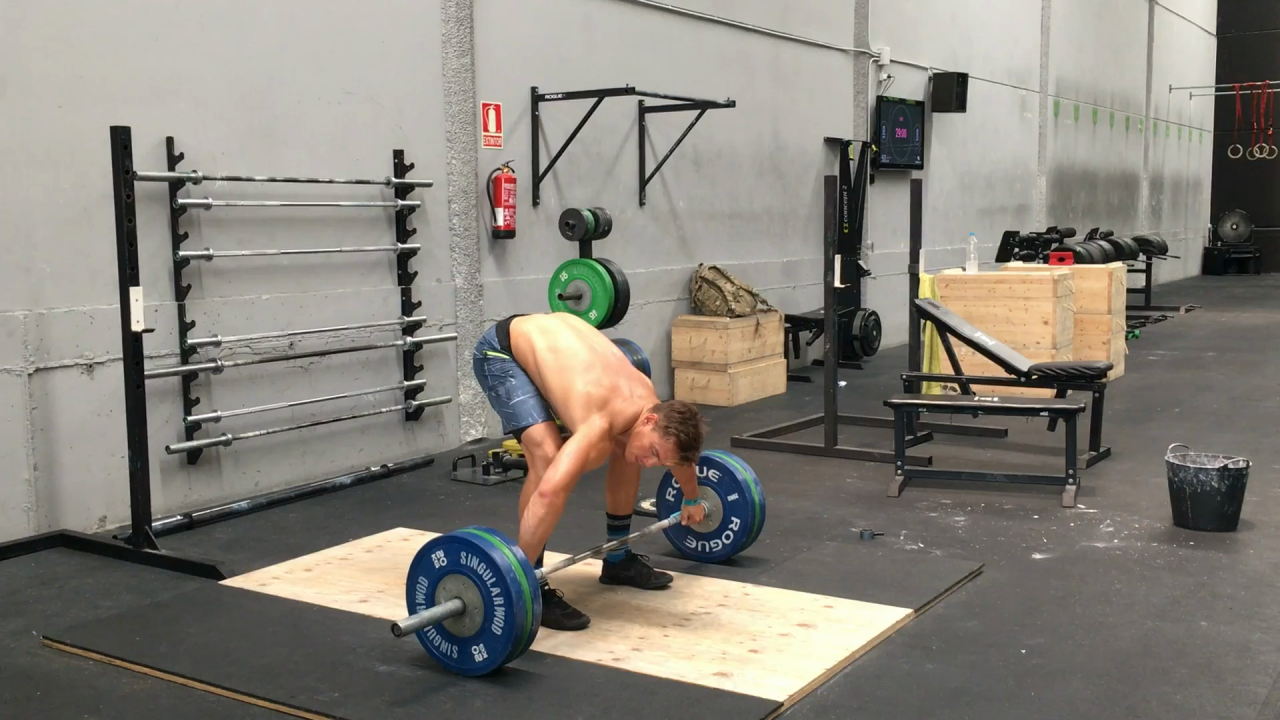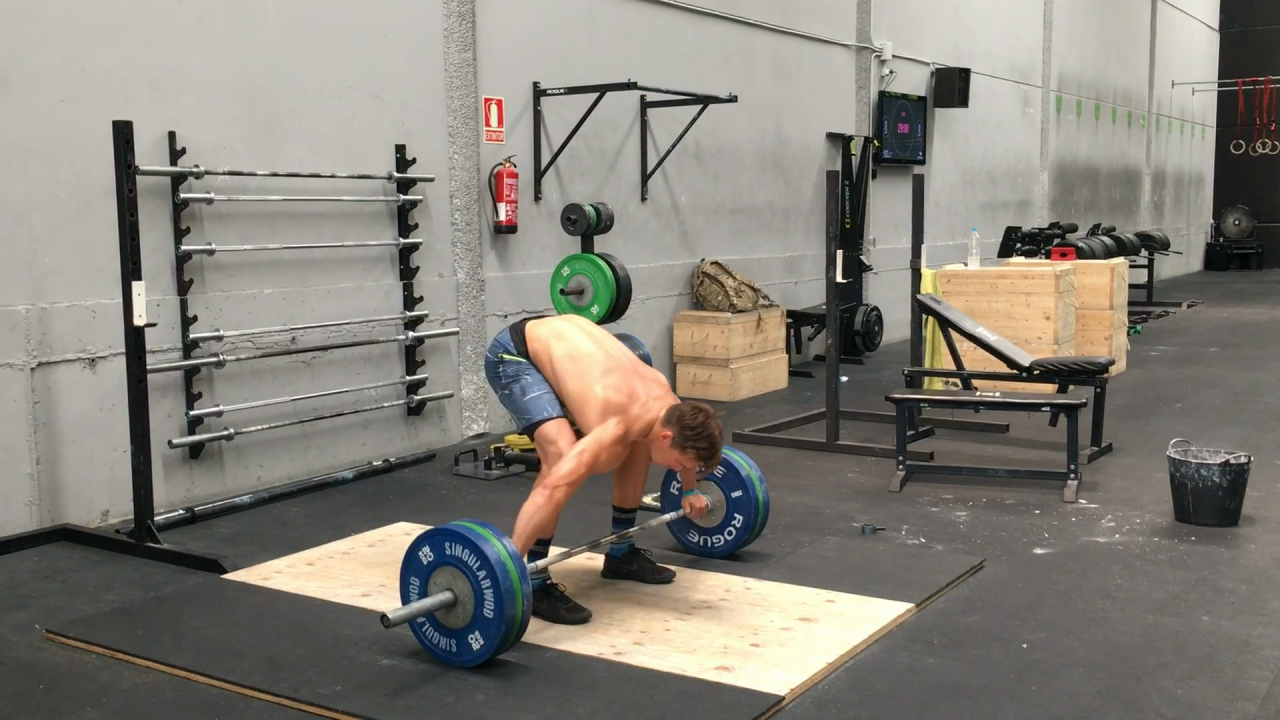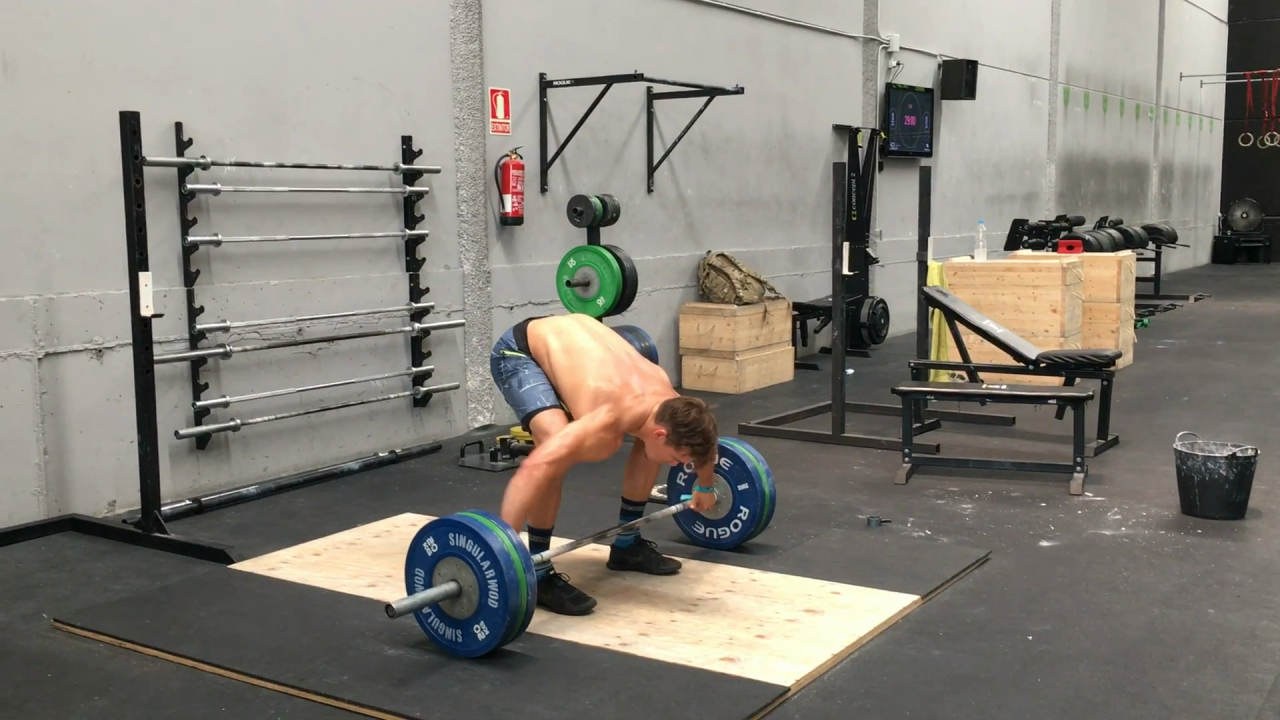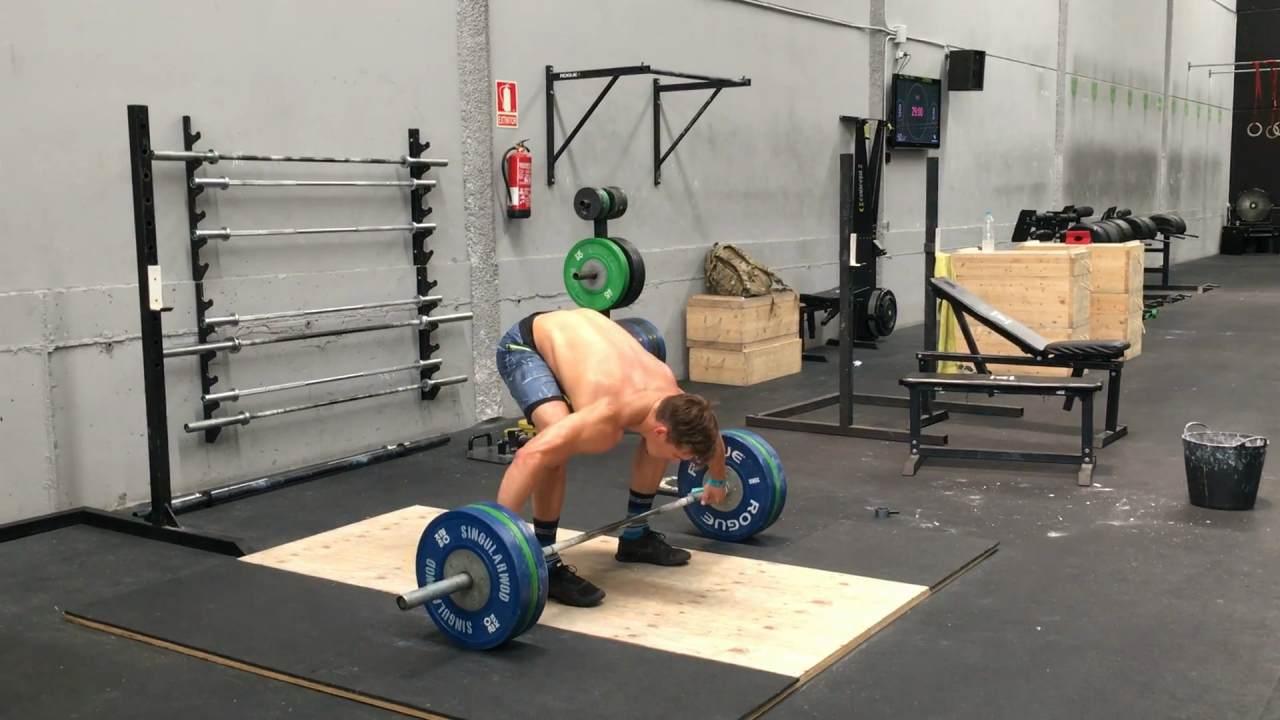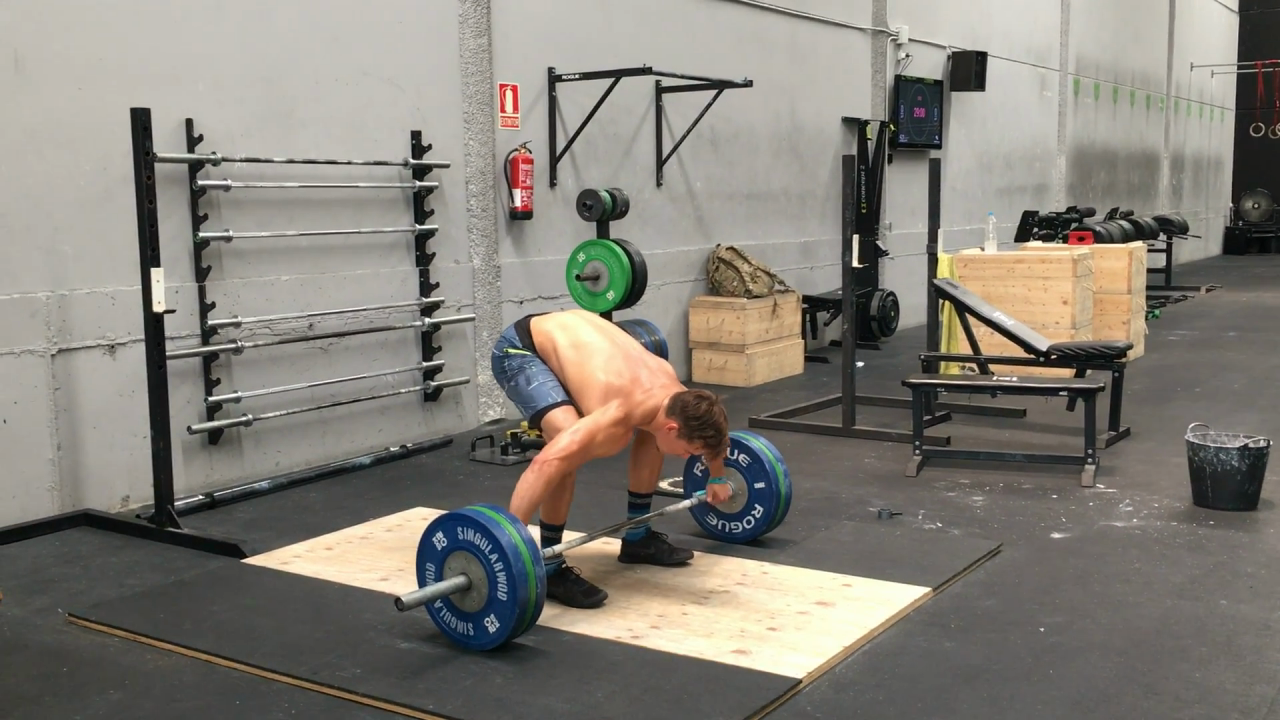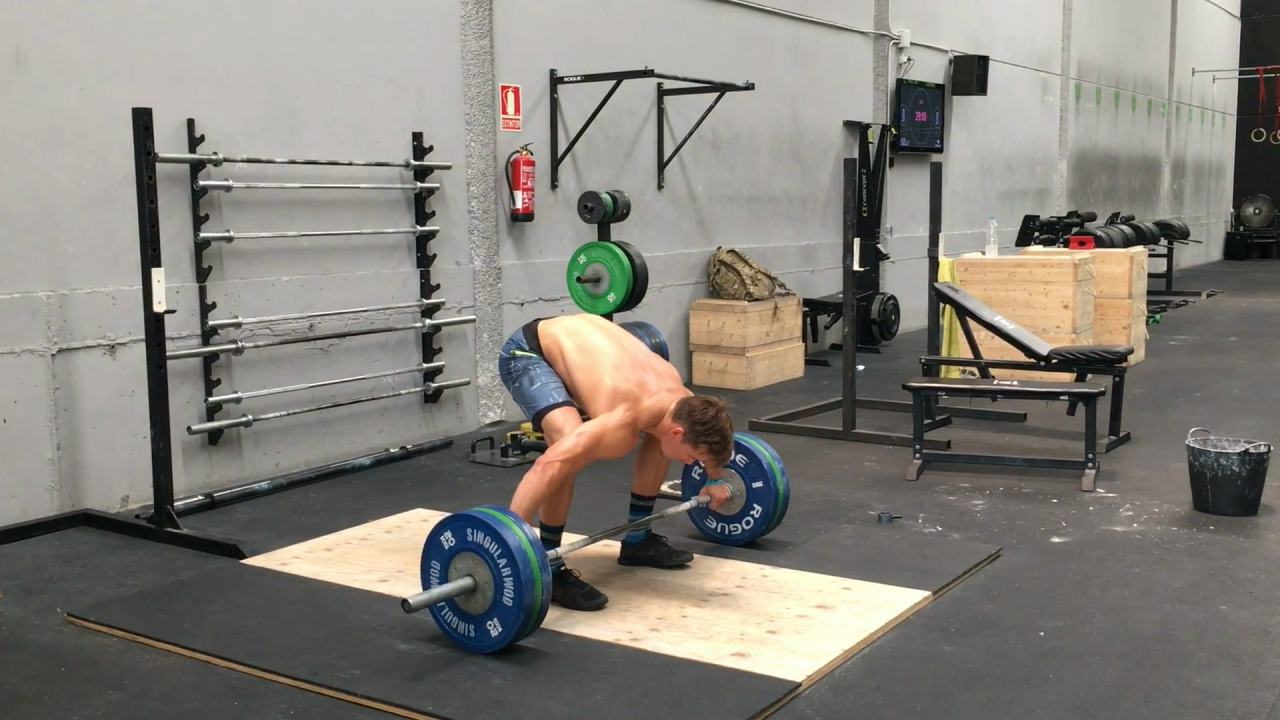
dt=0.5s
person 1, frame 1
left shoulder: (653, 409)
right shoulder: (601, 429)
left elbow: (681, 454)
right elbow: (549, 492)
left wrist: (692, 502)
right hip: (501, 351)
left knee: (627, 451)
right knee: (547, 456)
left ankle: (618, 560)
person 1, frame 2
left shoulder: (670, 408)
right shoulder: (615, 434)
left elbow: (696, 442)
right elbow: (553, 487)
left wrist: (690, 491)
right hip: (513, 353)
right knee: (562, 455)
left ankle: (621, 553)
right ankle: (535, 584)
person 1, frame 3
left shoulder: (669, 404)
right shoulder: (606, 424)
left elbow: (697, 440)
right elbow: (533, 469)
left wrist: (705, 489)
right hip: (517, 352)
left knee: (646, 441)
right knee: (557, 444)
left ankle: (627, 545)
right ankle: (538, 575)
person 1, frame 4
left shoulder: (671, 400)
right shoulder: (606, 419)
left elbow: (710, 436)
right elbow: (529, 457)
left wrist: (717, 482)
right hip: (524, 346)
right knee: (555, 450)
left ankle: (635, 537)
right ankle: (545, 566)
person 1, frame 5
left shoulder: (676, 398)
right shoulder: (618, 420)
left elbow: (706, 429)
right elbow: (545, 465)
left wrist: (718, 480)
right hip: (519, 350)
left knee: (650, 431)
right knee: (568, 439)
left ankle: (638, 538)
right ankle: (550, 569)
person 1, frame 6
left shoulder: (681, 400)
right shoulder: (622, 426)
left elbow: (707, 433)
right elbow: (548, 466)
left wrist: (714, 480)
right hip: (527, 353)
left knee: (657, 437)
right knee: (568, 440)
left ankle: (637, 541)
right ankle: (549, 571)
